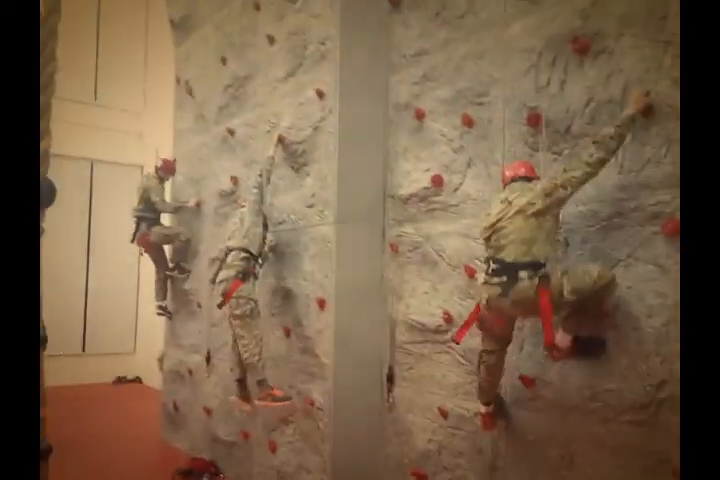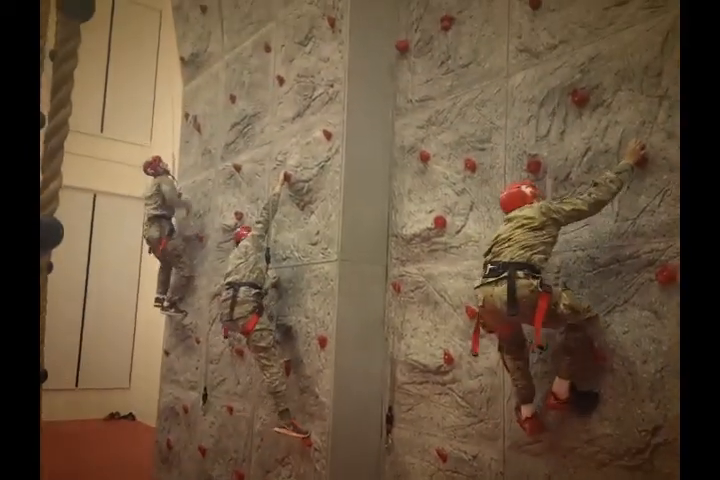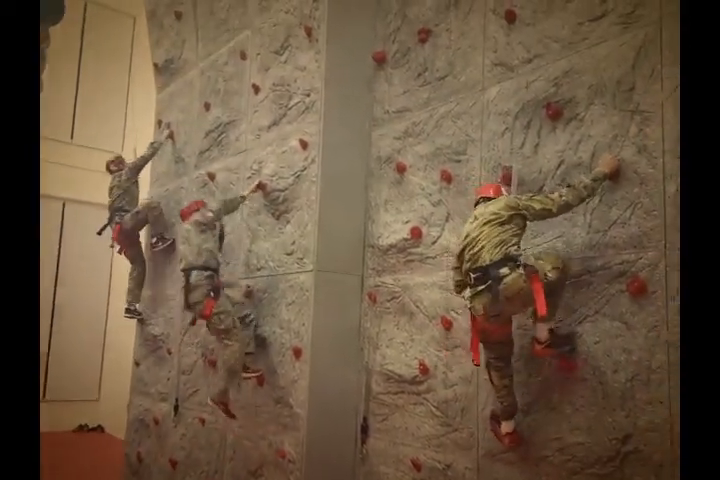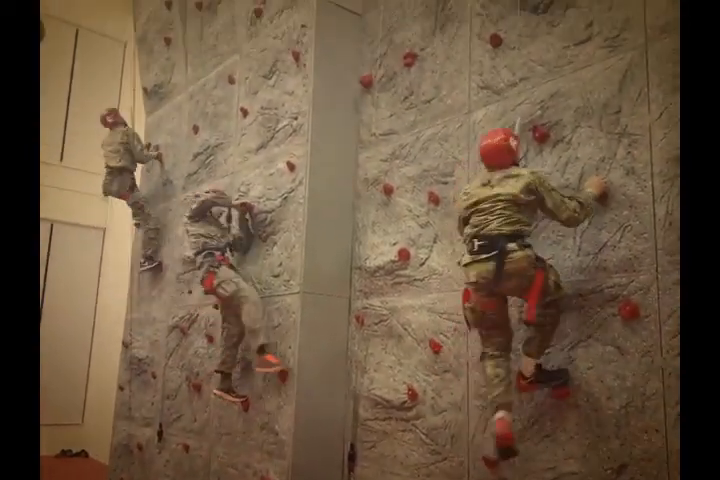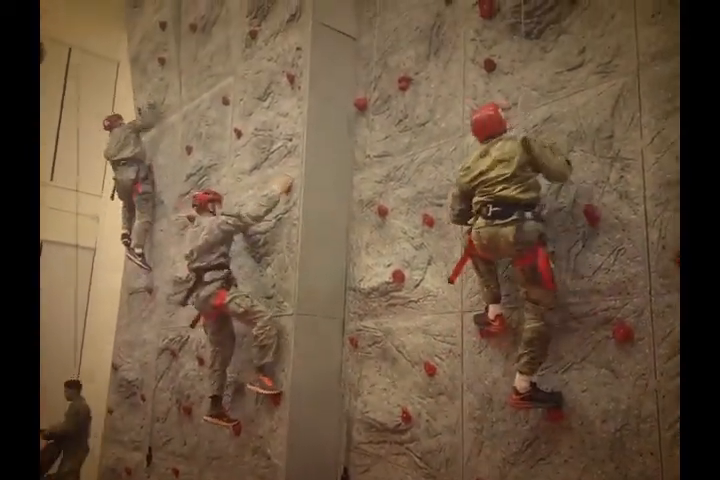
dt=1s
person 1, frame 1
left shoulder: (496, 210)
right shoulder: (545, 191)
right elbow: (594, 156)
right wrist: (631, 113)
left hip: (494, 292)
right hip: (528, 288)
left knee: (493, 347)
right knee: (603, 279)
left ankle: (487, 408)
right ankle: (564, 340)
person 1, frame 2
left shoulder: (505, 227)
right shoulder: (544, 210)
right elbow: (595, 198)
right wrist: (627, 163)
left hip: (486, 295)
right hip: (520, 290)
left knee: (512, 347)
right knee: (583, 317)
left ankle: (527, 414)
right ankle: (561, 391)
person 1, frame 3
left shoulder: (468, 231)
right shoulder: (508, 204)
left elbow: (458, 283)
right elbow: (563, 200)
right wrist: (601, 172)
left hip: (483, 302)
right hip: (512, 284)
left knee: (498, 360)
right knee: (556, 265)
left ankle: (507, 428)
right ankle: (543, 337)
person 1, frame 4
left shoulder: (469, 192)
right shoulder: (528, 179)
left elbow: (463, 229)
right elbow: (569, 214)
right wrist: (591, 193)
left hip: (477, 270)
right hip: (513, 261)
left knee: (494, 348)
right knee: (551, 299)
left ankle: (501, 417)
right ankle: (528, 371)
person 1, frame 5
left shoulder: (469, 166)
right shoulder: (522, 143)
left elbow: (458, 214)
right elbow: (559, 169)
right wrist: (553, 153)
left hip: (486, 233)
right hip: (522, 229)
left knee: (478, 250)
right knee: (536, 307)
left ankle: (494, 313)
right ankle: (523, 386)
person 2, frame 1
left shoulder: (248, 218)
right shoulder: (250, 209)
right elbow: (261, 183)
left wrist: (264, 248)
right wrist: (271, 154)
left hip: (233, 274)
right hip: (237, 275)
left knee: (242, 333)
right knee: (249, 332)
left ankle: (243, 388)
right ankle: (263, 389)
person 2, frame 2
left shoulder: (236, 254)
right shoulder: (252, 242)
right elbow: (264, 217)
left wrist: (266, 285)
right wrist: (277, 189)
left hip: (228, 309)
right hip: (245, 306)
right knee: (271, 363)
right ankle: (285, 419)
person 2, frame 3
left shoulder: (200, 235)
right shoulder: (192, 224)
right elbow: (220, 210)
right wrist: (246, 194)
left hip: (200, 288)
right hip: (203, 289)
left knee: (243, 321)
right knee: (233, 340)
left ankle: (239, 364)
right ankle: (222, 395)
person 2, frame 4
left shoulder: (223, 230)
right shoulder: (195, 217)
left elbow: (243, 246)
right elbow: (207, 199)
left wrist: (242, 217)
right wrist: (233, 202)
left hip: (222, 270)
right hip: (213, 268)
left knee: (234, 327)
right knee: (250, 298)
left ankle: (224, 383)
right ankle: (262, 353)
person 2, frame 5
left shoulder: (198, 230)
right shoulder: (217, 222)
right elbow: (255, 214)
left wrist: (233, 234)
right wrist: (277, 189)
left hip: (204, 292)
right hip: (218, 288)
left knee: (221, 347)
right knee: (264, 319)
left ankle: (215, 407)
right ankle: (262, 375)
person 3, frame 1
left shoulder: (149, 179)
right shoulder: (153, 184)
right elbow: (163, 206)
right wrist: (186, 204)
left hip: (146, 230)
right hip: (149, 229)
left knee: (161, 267)
right knee: (183, 234)
left ankle: (161, 304)
right ankle: (175, 266)
person 3, frame 2
left shoulder: (153, 185)
right shoulder: (165, 181)
right elbow: (171, 198)
left wrist: (175, 197)
right wrist: (185, 204)
left hip: (150, 230)
right hip: (162, 230)
left knee: (166, 264)
right knee: (183, 268)
left ankle: (160, 297)
right ankle: (170, 303)
person 3, frame 3
left shoulder: (118, 181)
right shoulder: (125, 175)
right elbow: (146, 156)
left wrist: (141, 209)
right wrist: (163, 138)
left hip: (122, 227)
right hip: (124, 224)
left knee: (138, 266)
right knee: (153, 205)
left ankle: (131, 306)
right ankle: (159, 238)
person 3, frame 4
left shoulder: (107, 139)
right shoulder: (127, 132)
right elbow: (141, 157)
left wrist: (142, 149)
right wrist: (153, 154)
left hip: (109, 182)
right hip: (123, 181)
right knee: (150, 222)
left ankle: (136, 216)
right ankle: (148, 259)
person 3, frame 5
left shoulder: (109, 147)
right shoulder: (128, 128)
right elbow: (150, 121)
right wrist: (150, 110)
left hip: (120, 176)
right hip: (135, 172)
left knee: (128, 206)
right knee: (144, 214)
left ankle: (126, 232)
right ankle: (137, 249)
